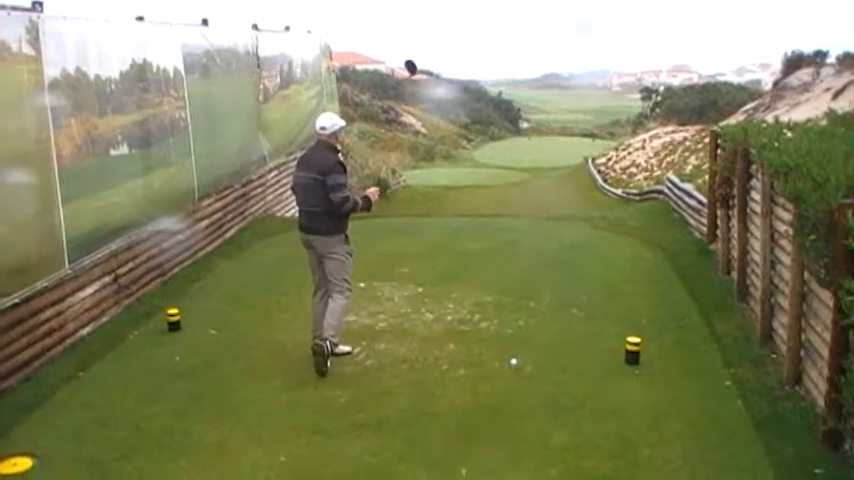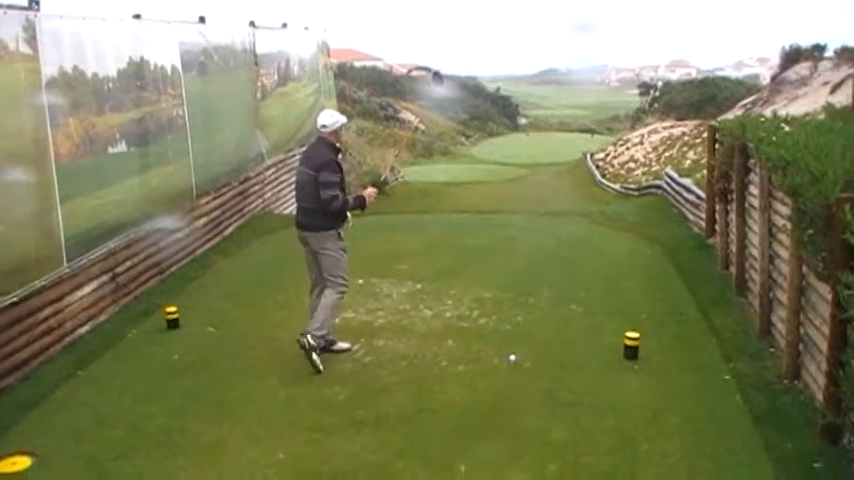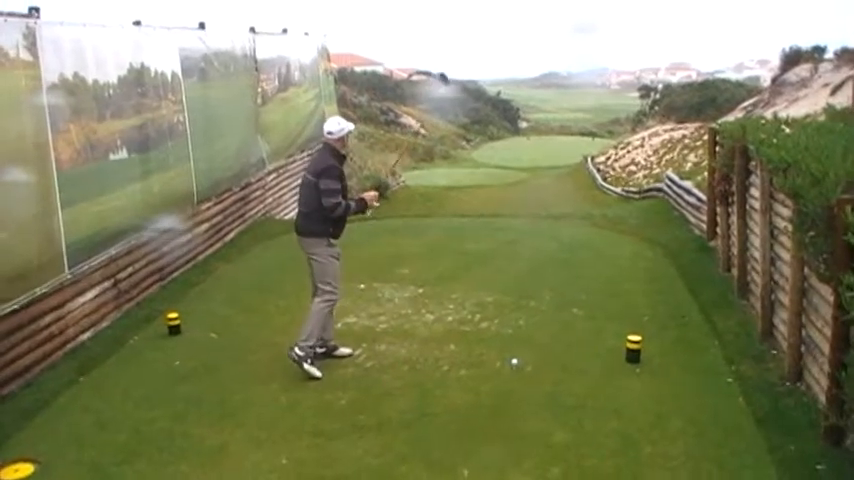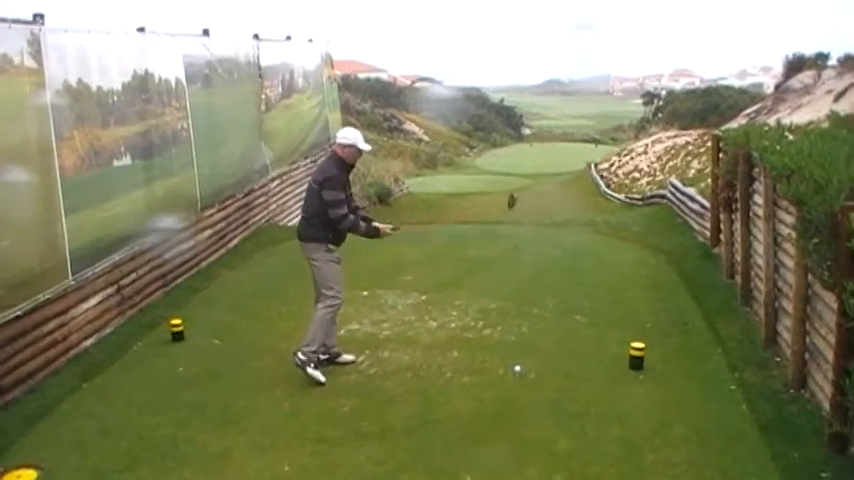
dt=0.4s
person 1, frame 1
left shoulder: (304, 160)
right shoulder: (332, 162)
right elbow: (342, 203)
right wrist: (367, 199)
left hip: (308, 231)
right hip: (330, 235)
left knee: (321, 289)
right knee: (340, 291)
left ankle: (320, 342)
right ankle: (327, 342)
person 1, frame 2
left shoulder: (309, 154)
right shoulder: (328, 160)
right elbow: (332, 201)
left wrist: (353, 199)
right wrist: (361, 199)
left hip: (305, 228)
right hip: (324, 231)
left knee: (319, 285)
right knee: (337, 285)
left ankle: (321, 338)
right ankle: (313, 336)
person 1, frame 3
left shoulder: (322, 159)
right shoulder: (330, 166)
right elbow: (334, 208)
left wrist: (359, 202)
right wrist: (362, 203)
left hip: (312, 232)
right hip: (320, 236)
left knee: (323, 291)
right knee: (328, 293)
left ankle: (324, 343)
right ankle: (303, 349)
person 1, frame 4
left shoulder: (334, 169)
right shoulder: (332, 175)
left elbow: (346, 206)
right elbow: (341, 218)
left wrist: (370, 222)
right wrist: (372, 231)
left hip: (320, 240)
right hip: (319, 242)
left knee: (326, 296)
right knee: (332, 298)
left ankle: (327, 350)
right ankle: (307, 354)
